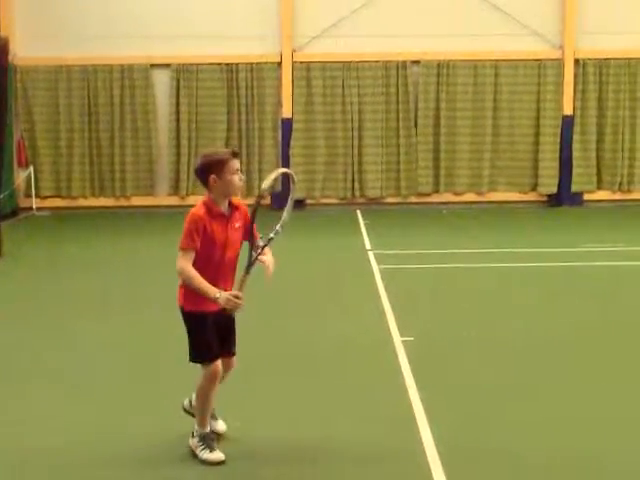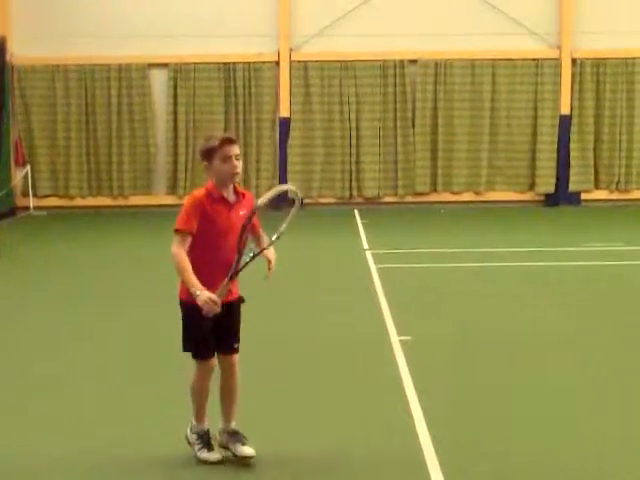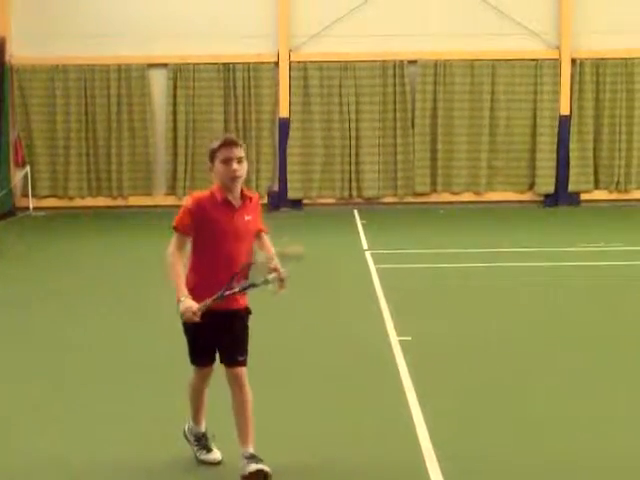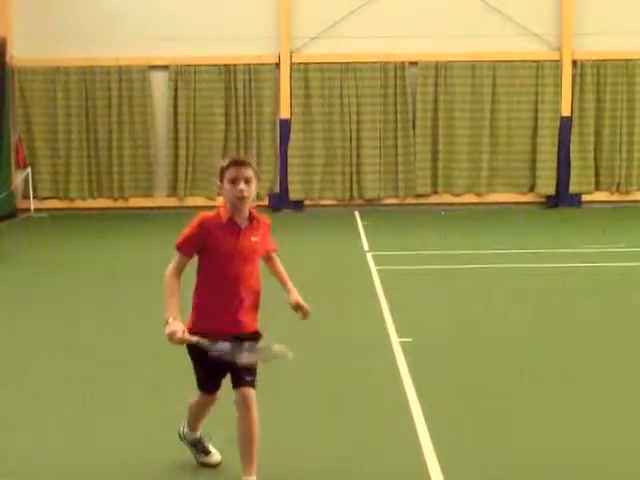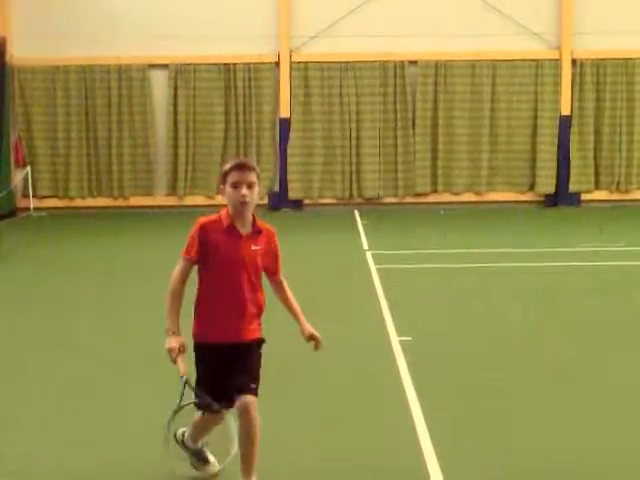
dt=0.4s
person 1, frame 1
left shoulder: (241, 211)
right shoulder: (198, 217)
left elbow: (259, 244)
right elbow: (183, 267)
left wrist: (267, 257)
right wrist: (216, 294)
left hip: (224, 302)
right hip: (197, 304)
left knee: (228, 362)
right knee: (213, 368)
left ankle: (196, 402)
right ankle: (200, 434)
person 1, frame 2
left shoulder: (245, 199)
right shoulder: (198, 202)
left elbow: (256, 231)
right elbow: (178, 250)
left wrist: (268, 250)
right wrist: (198, 292)
left hip: (229, 296)
right hip: (198, 299)
left knee: (231, 363)
right knee: (205, 365)
left ankle: (229, 430)
right ankle: (198, 430)
person 1, frame 3
left shoulder: (253, 203)
right shoulder: (199, 204)
right elbow: (175, 251)
left wrist: (274, 262)
right wrist: (183, 297)
left hip: (236, 305)
right hip: (201, 305)
left knee: (238, 376)
right knee: (203, 371)
right ankle: (196, 430)
person 1, frame 4
left shoulder: (262, 225)
right shoulder: (205, 225)
left elbow: (270, 257)
right elbow: (174, 270)
left wrist: (291, 291)
right wrist: (173, 318)
left hip: (244, 328)
right hip: (206, 328)
left knee: (246, 397)
right knee: (208, 394)
right ankle: (191, 433)
person 1, frame 5
left shoulder: (266, 235)
right shoulder: (205, 229)
left elbow: (277, 280)
right elbow: (178, 279)
left wrist: (301, 322)
right wrist: (173, 332)
left hip: (248, 337)
right hip: (210, 338)
left knee: (247, 406)
right knee: (215, 411)
right ankle: (189, 439)
